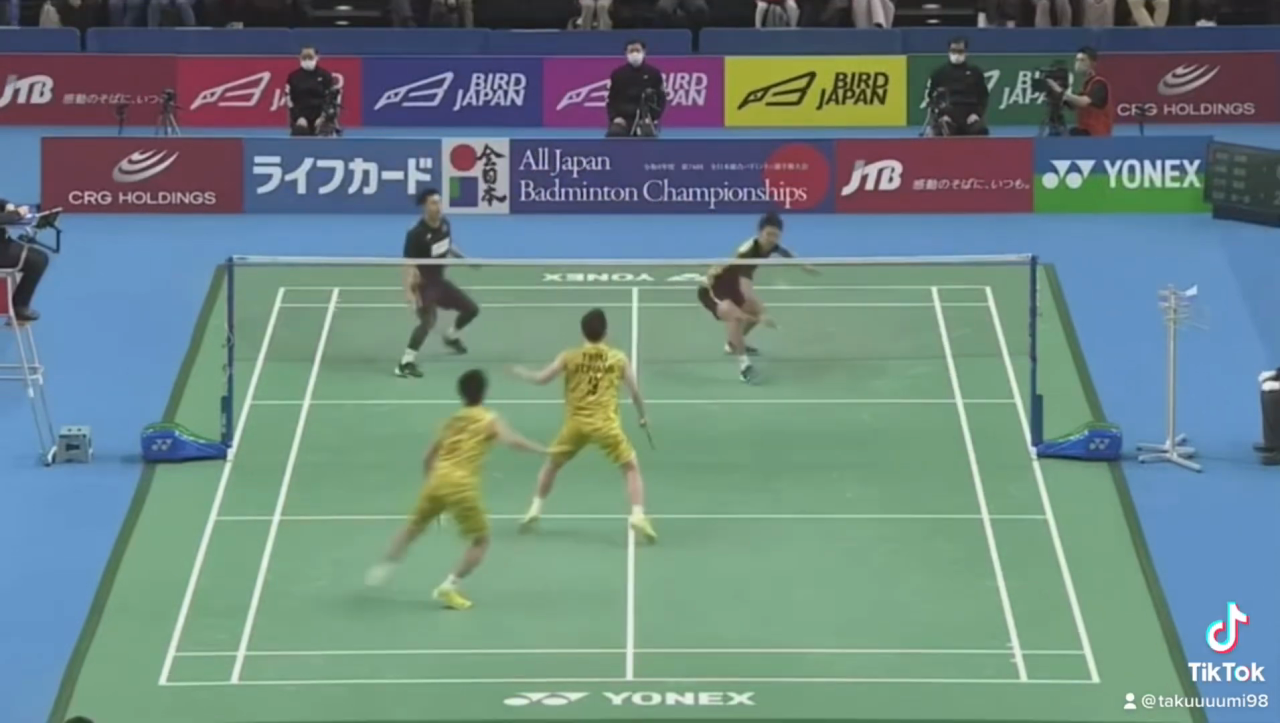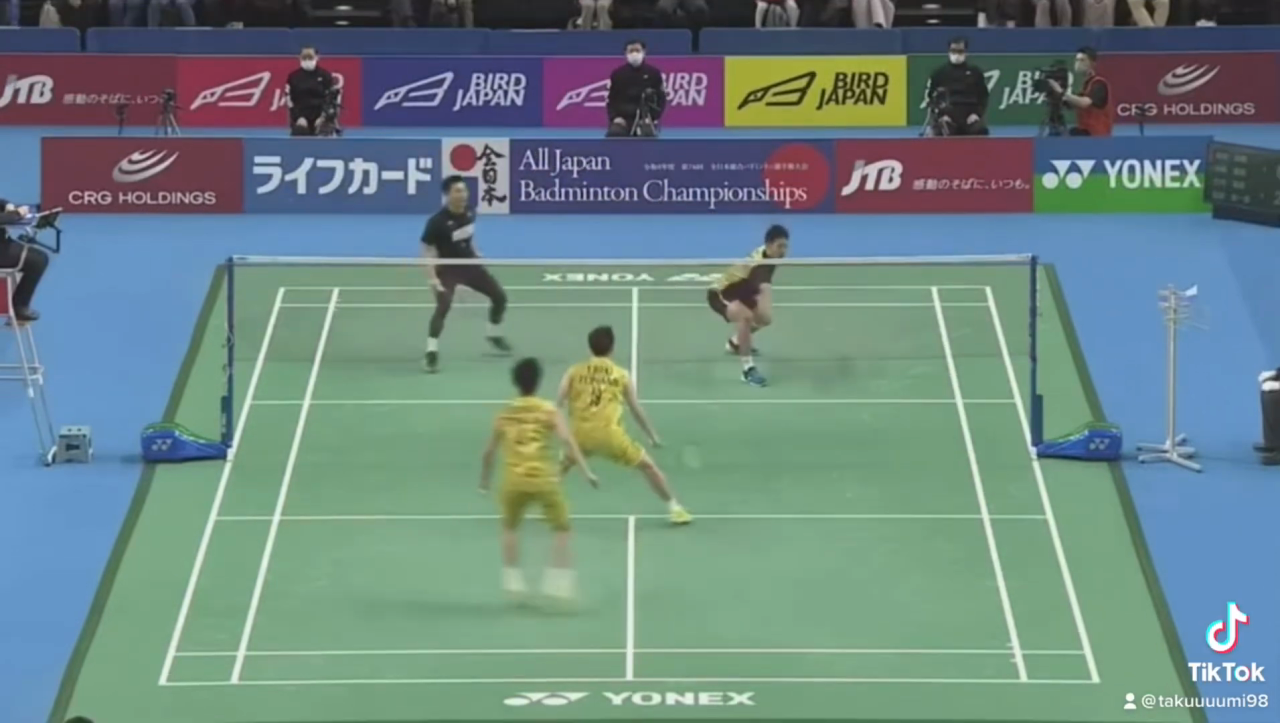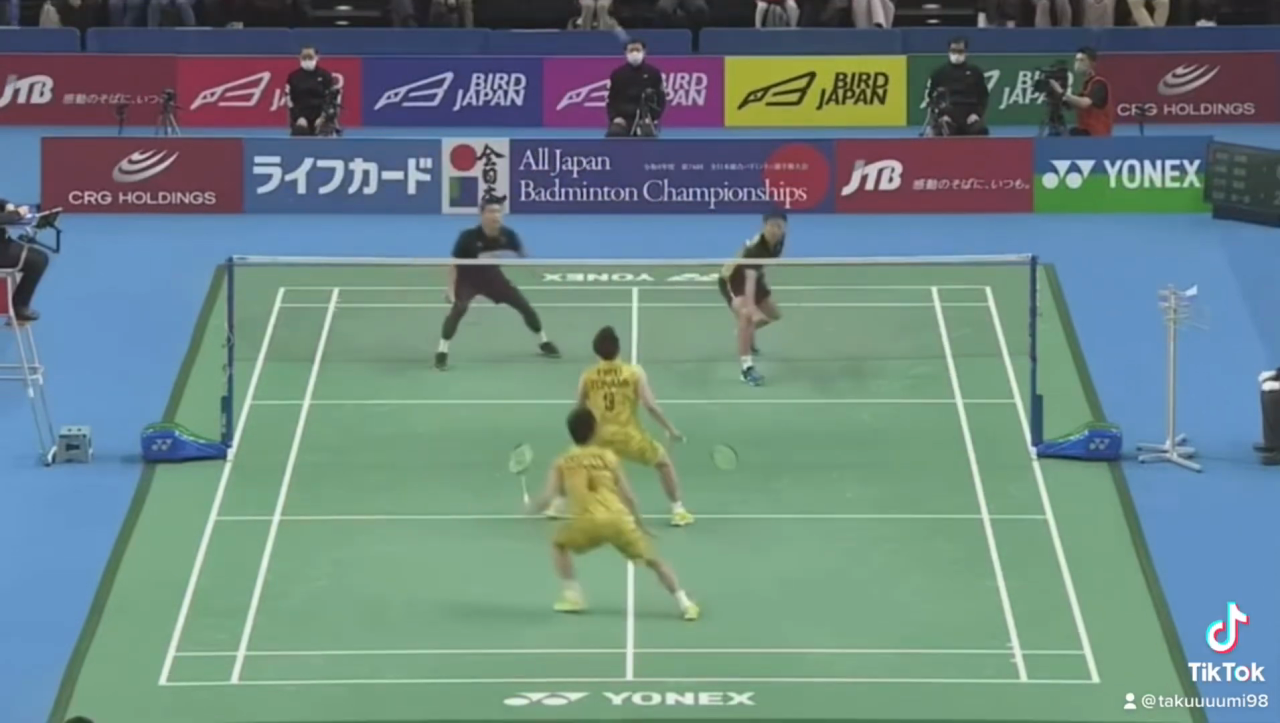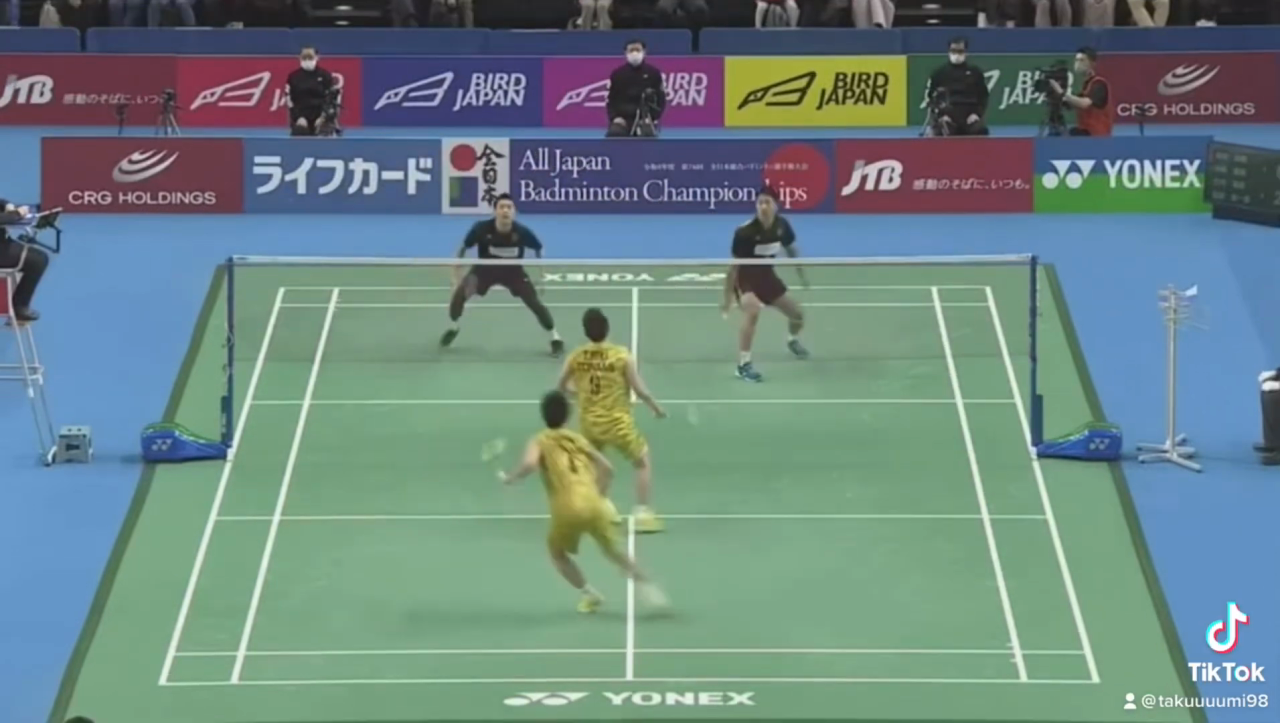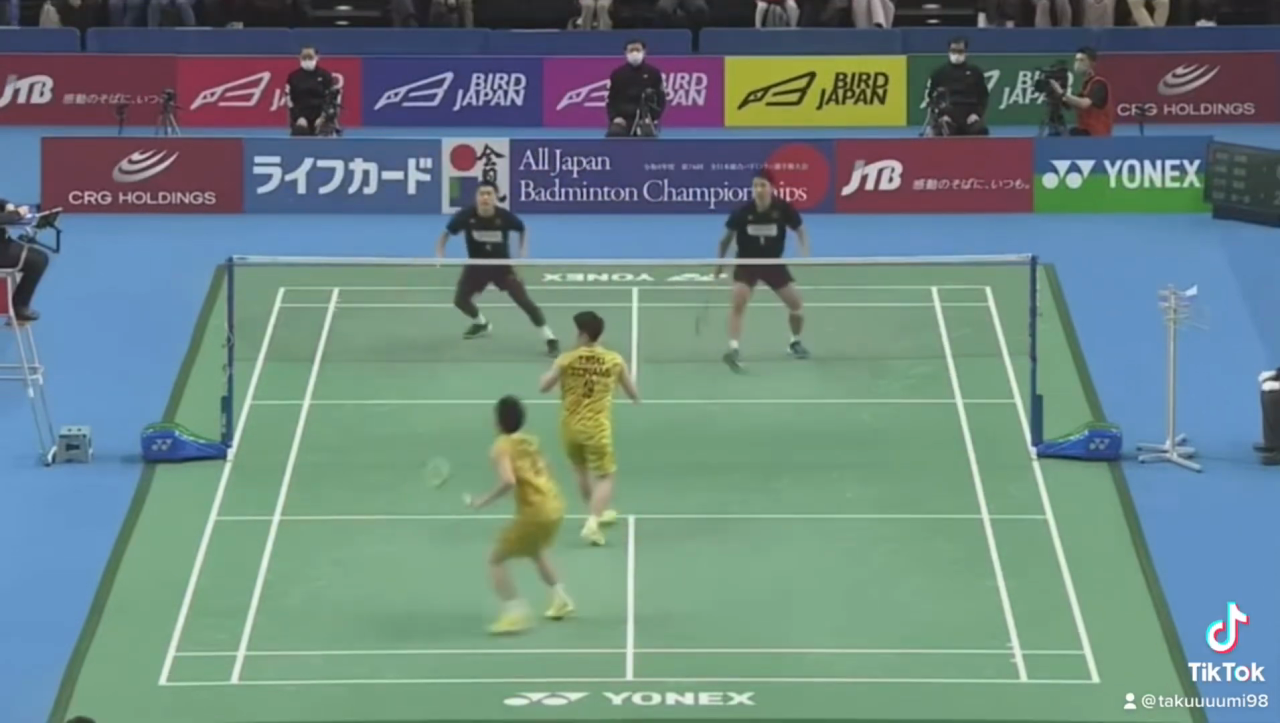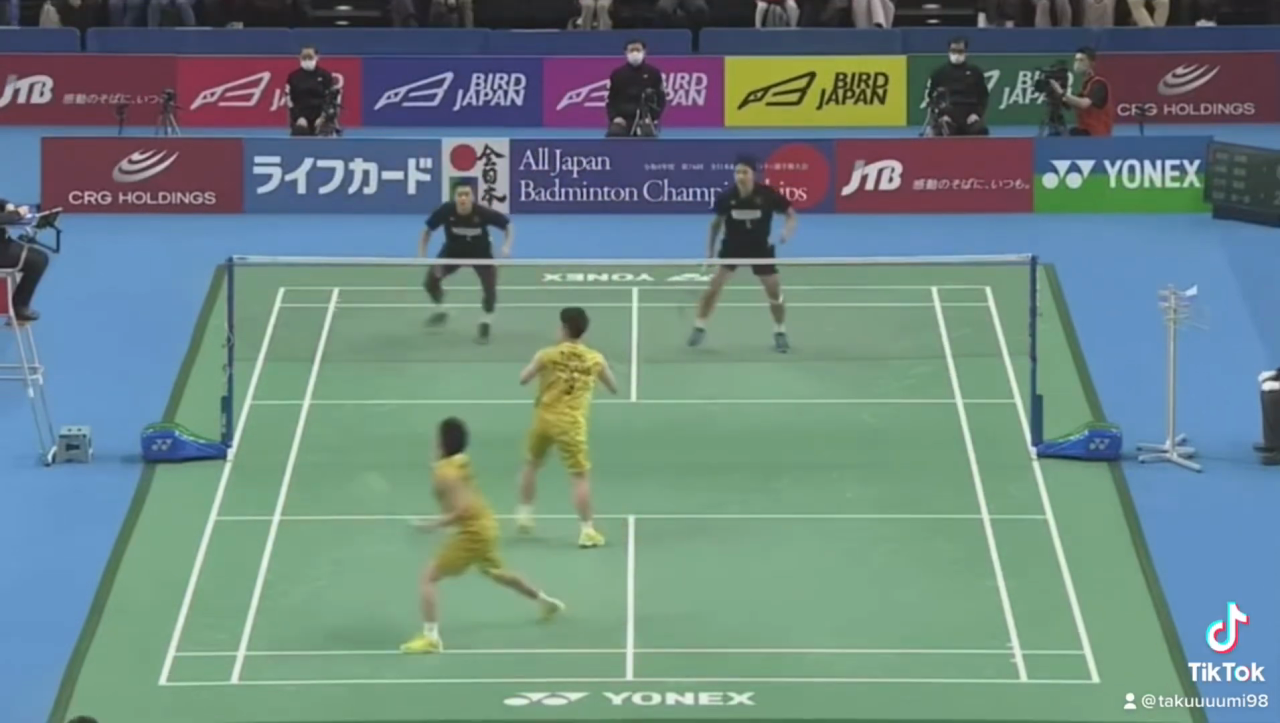
dt=0.2s
person 1, frame 1
left shoulder: (452, 421)
right shoulder: (490, 419)
left elbow: (429, 457)
right elbow: (511, 440)
right wrist: (541, 450)
left hip: (438, 484)
right hip: (462, 487)
left knee: (412, 530)
right knee: (481, 541)
left ankle: (383, 570)
right ankle: (448, 588)
person 1, frame 2
left shoulder: (504, 415)
right shoulder: (549, 411)
left elbow: (488, 452)
right elbow: (567, 439)
left wrist: (484, 481)
right wrist: (586, 470)
left hip: (514, 480)
right hip: (542, 479)
left knee: (510, 528)
right knee: (561, 530)
left ankle: (514, 579)
right ankle: (557, 578)
person 1, frame 3
left shoulder: (561, 464)
right shoulder: (608, 457)
left elbow: (547, 498)
right elbow: (628, 496)
left wrist: (533, 508)
right wrist: (639, 523)
left hip: (588, 524)
right hip: (617, 521)
left knee: (559, 544)
right knee: (654, 561)
left ankle: (572, 595)
right ankle: (686, 604)
person 1, frame 4
left shoulder: (538, 442)
right shoulder: (578, 440)
left elbow: (529, 464)
right elbow: (608, 468)
left wrist: (510, 477)
right wrist: (599, 491)
left hip: (566, 512)
right hip: (592, 507)
left knee: (556, 552)
right knee: (614, 553)
left ankle: (590, 596)
right ankle: (650, 591)
person 1, frame 5
left shoulder: (501, 449)
right shoulder: (529, 442)
left elbow: (508, 481)
left wrist: (485, 501)
left hip: (535, 513)
right hip: (554, 508)
left knee: (496, 561)
right knee: (535, 553)
left ankle: (516, 613)
right ankle: (561, 600)
person 1, frame 6
left shoulder: (445, 474)
right shoulder: (459, 464)
left elbow: (463, 511)
left wrist: (434, 524)
left hip: (472, 534)
right hip: (485, 529)
left knee: (428, 578)
right knee: (498, 573)
left ankle: (430, 637)
right ankle: (547, 602)
person 2, frame 1
left shoulder: (569, 357)
right shoulder: (619, 359)
left elbow: (542, 378)
right elbow: (635, 391)
left wrist: (522, 373)
right wrist: (642, 415)
left hip: (576, 424)
right hip: (606, 425)
left knee: (552, 464)
right knee: (631, 468)
left ankle: (535, 510)
right ankle: (637, 516)
person 2, frame 2
left shoulder: (575, 372)
right shoulder: (621, 374)
left elbow: (559, 401)
right elbow: (636, 409)
right wrist: (652, 436)
left hip: (581, 434)
right hip: (609, 435)
left knee: (564, 464)
right knee: (648, 466)
right ankle: (674, 508)
person 2, frame 3
left shoulder: (588, 376)
right shoulder: (635, 372)
left elbow: (580, 407)
right elbow: (650, 405)
right wrist: (671, 429)
left hip: (599, 437)
right hip: (628, 436)
right knee: (664, 463)
left ankle: (558, 505)
right ankle: (678, 511)
person 2, frame 4
left shoulder: (575, 357)
right shoulder: (622, 355)
left elbow: (560, 387)
right elbow: (639, 389)
right wrist: (657, 408)
left hip: (588, 422)
right hip: (616, 422)
right knee: (642, 462)
right ankle: (644, 515)
person 2, frame 5
left shoulder: (566, 360)
right shoulder: (615, 360)
left elbow: (543, 387)
right elbow: (634, 394)
left wrist: (548, 375)
right wrist: (636, 398)
left hip: (570, 426)
right hip: (596, 428)
left knee: (582, 469)
right knee: (605, 477)
left ankle: (598, 513)
right ankle: (592, 525)
person 2, frame 6
left shoulder: (546, 354)
right shoulder: (596, 360)
left elbow: (523, 380)
right elbow: (613, 388)
left wrist: (530, 371)
right wrist: (604, 380)
left hip: (543, 420)
right hip: (571, 425)
left knee: (531, 465)
right knee: (580, 477)
left ankle: (525, 515)
right ankle: (587, 530)
person 3, frame 1
left shoulder: (767, 245)
right shoulder: (747, 254)
left elbow: (784, 252)
right elbow: (745, 286)
left wrist: (804, 266)
right wrist: (761, 315)
left hip: (730, 285)
right hip: (711, 289)
left knee: (755, 314)
right knee: (736, 317)
left ankle: (735, 343)
right ankle: (745, 365)
person 3, frame 2
left shoulder: (766, 254)
right shoulder: (761, 265)
right elbow: (765, 290)
right wrist: (767, 310)
left hip: (739, 291)
right hip: (721, 293)
left knee: (764, 319)
right knee: (745, 317)
left ankle: (735, 343)
right ankle: (748, 368)
person 3, frame 3
left shoulder: (779, 239)
right shoulder: (754, 249)
right elbow: (750, 278)
right wrist: (749, 307)
left hip: (754, 279)
right hip: (732, 281)
left knee: (774, 315)
right knee: (748, 316)
left ankle: (745, 336)
right ankle: (747, 367)
person 3, frame 4
left shoulder: (782, 225)
right shoulder: (745, 232)
left elbow: (791, 249)
right elbow: (734, 265)
left wrist: (800, 273)
right wrist: (728, 297)
left hip: (766, 274)
right hip: (744, 276)
left knee: (797, 314)
right knee: (753, 311)
left ankle: (793, 341)
right ankle: (744, 364)
person 3, frame 5
left shoulder: (784, 208)
right shoulder: (742, 212)
left elbow: (800, 230)
right elbow: (727, 237)
left wrist: (804, 250)
left hip: (774, 263)
right hip: (747, 262)
left knee: (795, 304)
right knee: (739, 301)
left ankle: (795, 341)
right ankle: (733, 350)
person 3, frame 6
left shoulder: (768, 194)
right shoulder: (727, 196)
left elbow: (791, 214)
right elbow: (717, 221)
left wrist: (786, 231)
right wrist: (710, 249)
left hip: (760, 247)
right hip: (733, 246)
left knee: (774, 291)
right knee: (715, 286)
left ankle: (779, 332)
right ankle: (700, 328)
person 4, frame 1
left shoulder: (445, 224)
right shoulder: (416, 234)
right elbow: (408, 266)
left wrist: (461, 256)
right wrist: (410, 292)
left hip: (440, 281)
right hip: (423, 285)
left knee: (472, 309)
right knee: (428, 322)
left ankle: (451, 336)
right ankle: (406, 362)
person 4, frame 2
left shoulder: (469, 211)
right shoulder: (437, 220)
right elbow: (428, 250)
right wrist: (432, 277)
left hip: (469, 263)
right hip: (446, 267)
left knee: (499, 297)
right knee: (444, 306)
left ankle: (494, 334)
right ankle: (431, 352)
person 4, frame 3
left shoulder: (508, 235)
right shoulder: (468, 237)
left elbow: (519, 252)
right elbow: (455, 264)
right wrist: (450, 287)
left hip: (493, 277)
right hip: (468, 279)
left knee: (526, 308)
right knee: (458, 310)
left ankle: (544, 341)
right ankle: (442, 351)
person 4, frame 4
left shoulder: (521, 232)
right shoulder: (481, 228)
left elbow: (539, 249)
right elbow: (463, 249)
right wrist: (456, 273)
left hip: (512, 270)
right hip: (485, 268)
left knee: (536, 304)
right knee: (458, 297)
left ankle: (555, 338)
right ankle: (453, 328)
person 4, frame 5
left shoulder: (505, 216)
right shoulder: (465, 215)
left elbow: (522, 229)
right elbow: (447, 233)
left wrist: (523, 250)
right wrist: (439, 253)
left hip: (502, 265)
right hip: (476, 266)
left knee: (524, 301)
right knee: (460, 301)
left ankle: (550, 337)
right ankle: (480, 323)
person 4, frame 6
left shoulder: (485, 213)
right shoulder: (445, 211)
left elbow: (507, 225)
right elbow: (428, 230)
left wrist: (507, 246)
right wrist: (422, 252)
left hip: (481, 252)
right hip: (454, 249)
left knee: (489, 286)
right knee: (430, 281)
left ankle: (485, 322)
right ankle: (440, 311)
